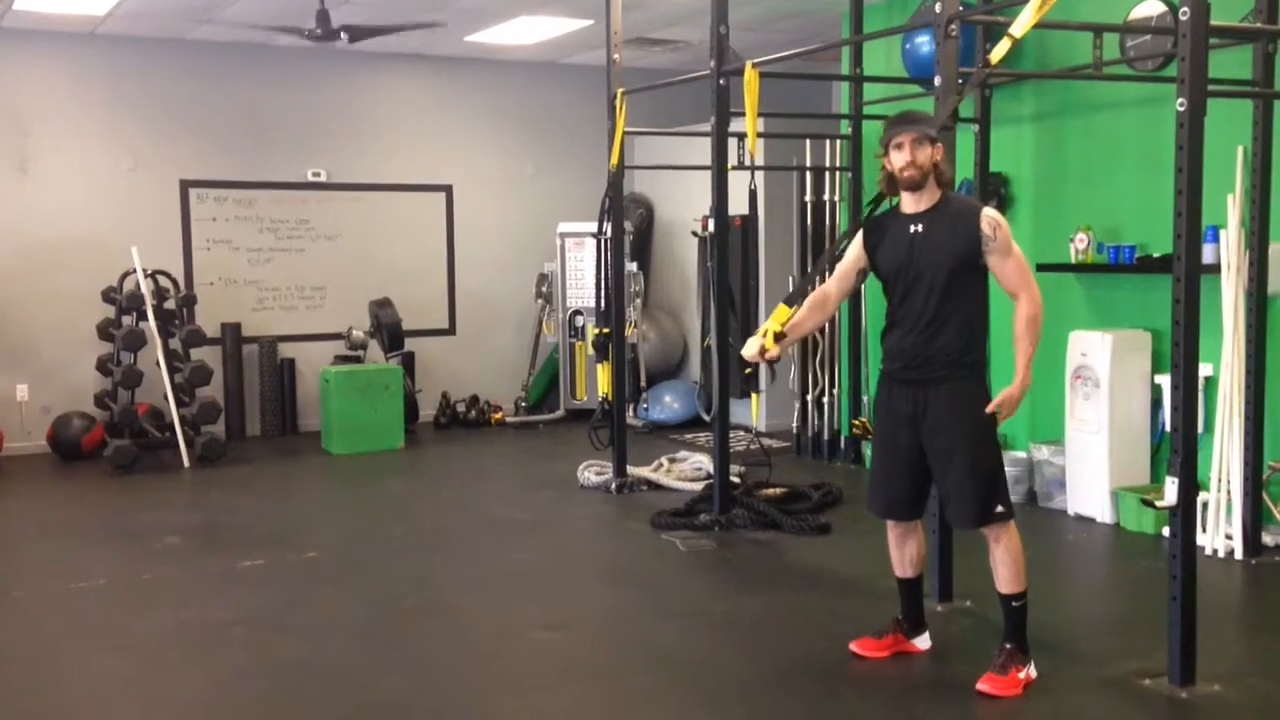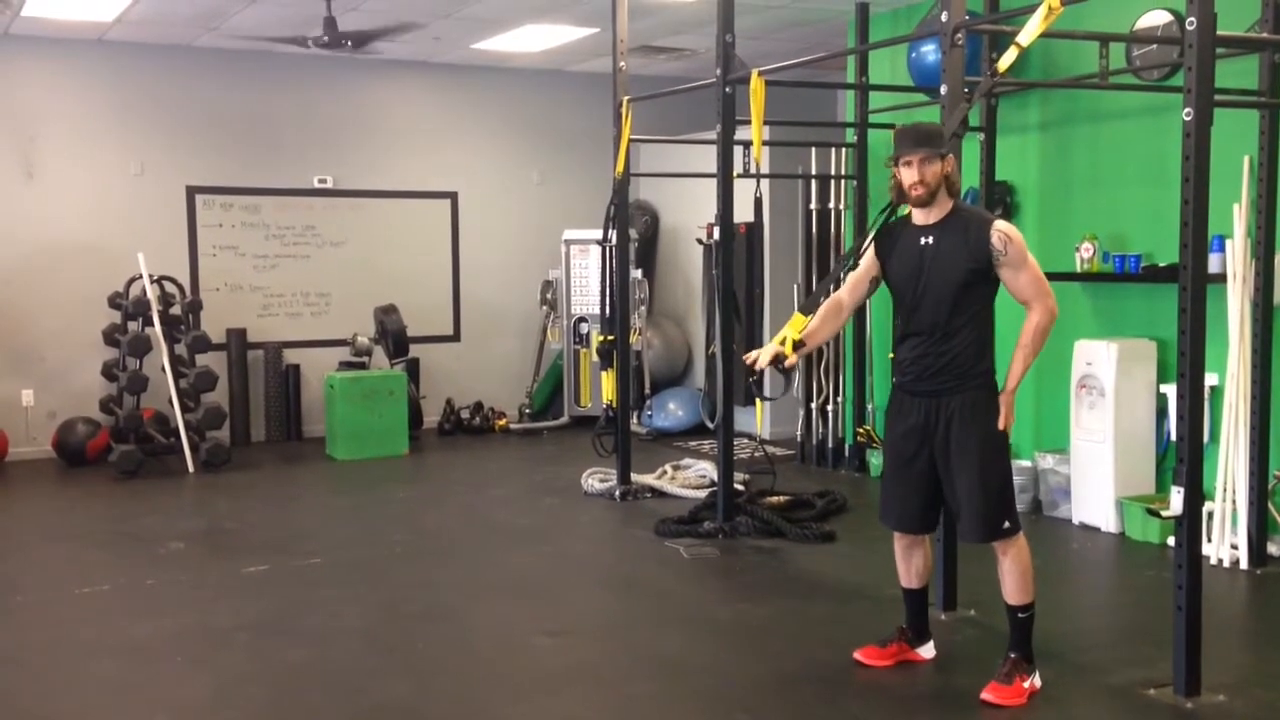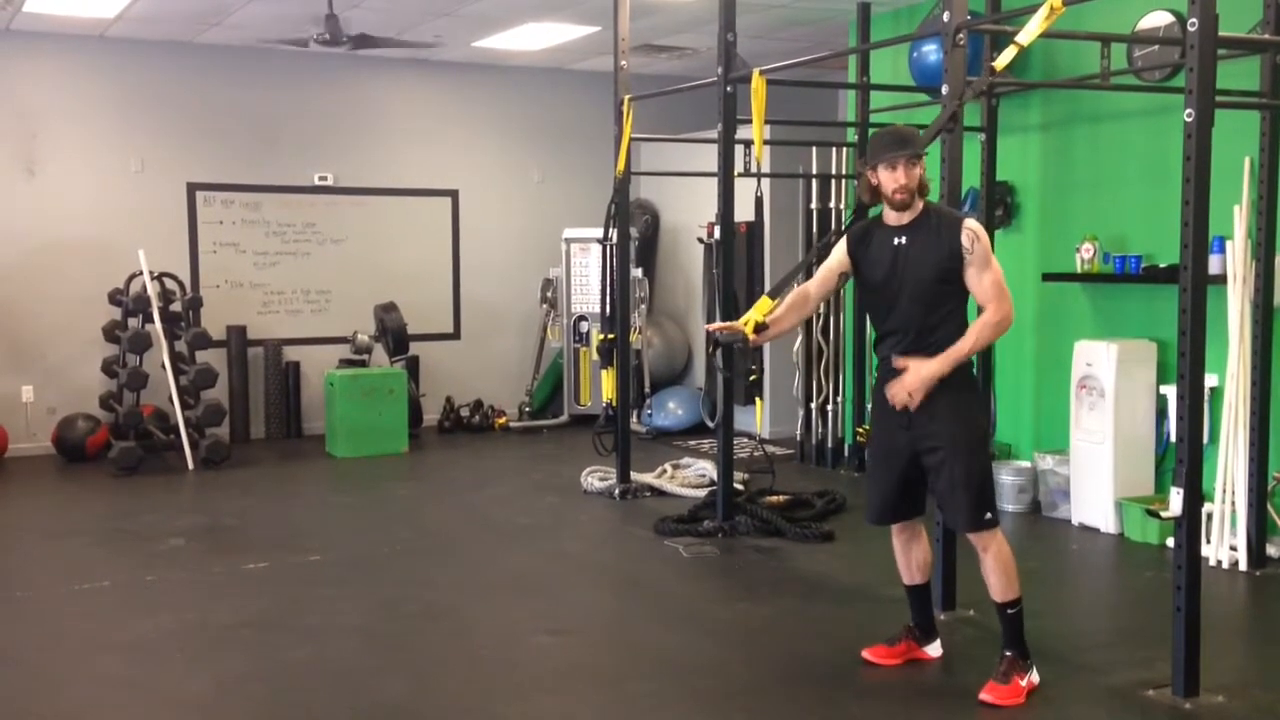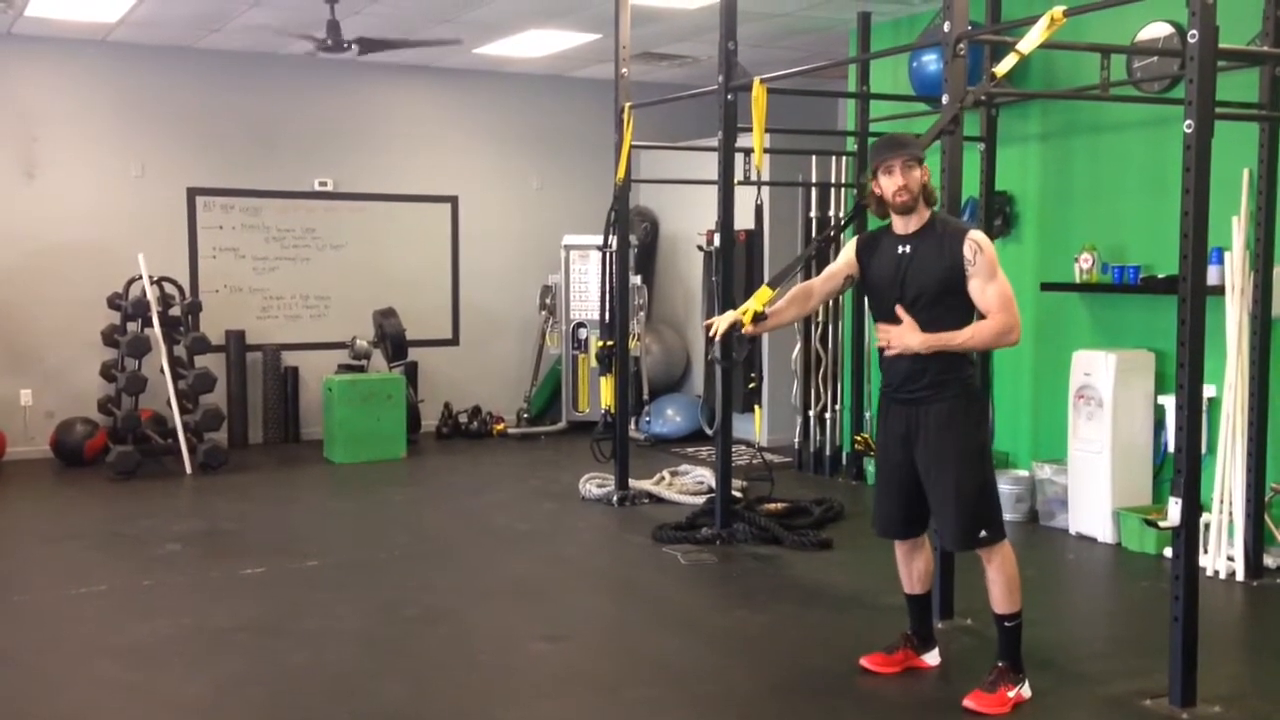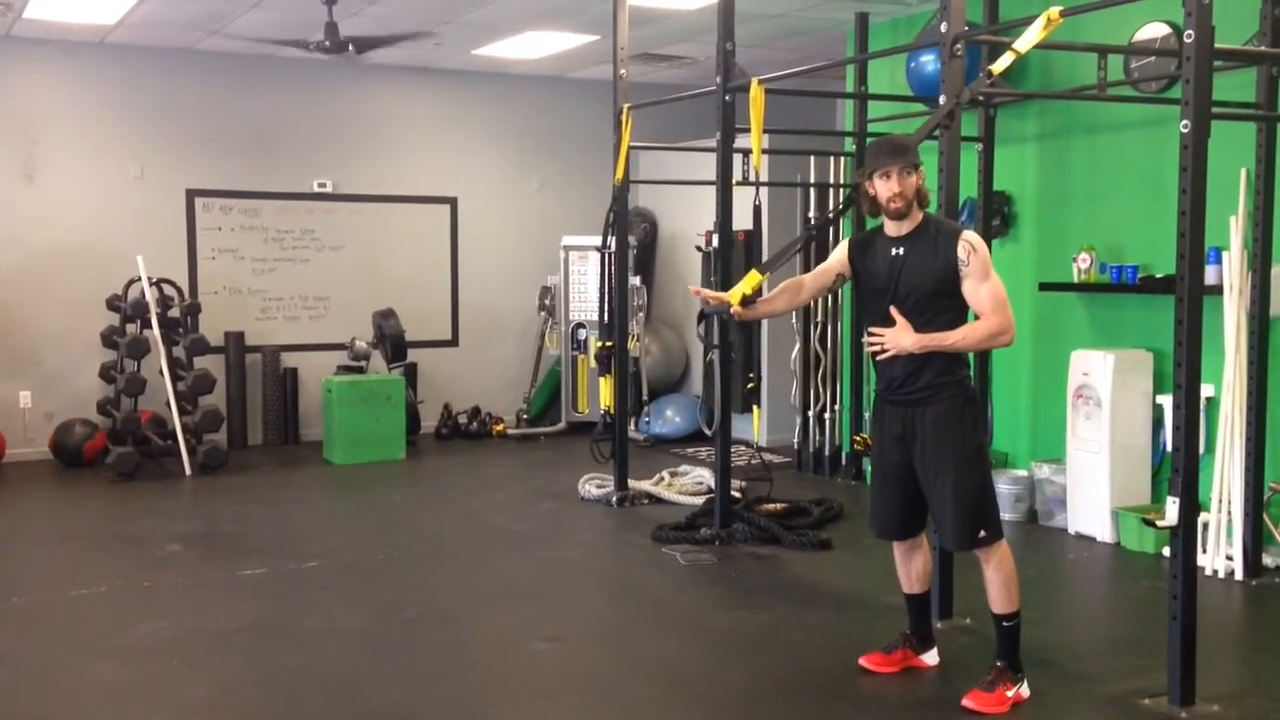
dt=1s
person 1, frame 1
left shoulder: (978, 221)
right shoulder: (875, 232)
left elbow: (1026, 296)
right elbow: (830, 293)
left wrist: (1020, 378)
right wrist: (778, 336)
left hip: (958, 391)
right hip: (896, 390)
left knee: (992, 517)
right knee: (897, 513)
left ankle: (1017, 650)
right ankle: (911, 626)
person 1, frame 2
left shoulder: (990, 234)
right shoulder: (886, 240)
left elbow: (1042, 306)
right elbow: (844, 300)
left wrist: (1009, 388)
right wrist: (792, 345)
left hip: (970, 403)
right hip: (908, 401)
left knee: (1001, 531)
right knee: (906, 525)
left ankle: (1022, 661)
right ankle: (916, 635)
person 1, frame 3
left shoulder: (960, 232)
right shoulder: (858, 242)
left elbow: (999, 313)
right elbow: (809, 295)
left wrist: (936, 367)
right wrist: (757, 331)
left hip: (950, 396)
right hip: (892, 396)
left knee: (980, 525)
right knee: (901, 519)
left ankle: (1017, 658)
right ankle: (923, 633)
person 1, frame 4
left shoulder: (964, 242)
right shoulder: (865, 249)
left elbow: (1007, 326)
right elbow: (813, 292)
left wrist: (924, 341)
right wrist: (754, 320)
left hip: (951, 407)
right hip: (896, 407)
left knee: (985, 536)
right knee: (904, 528)
left ankle: (1012, 670)
right ankle: (921, 641)
person 1, frame 5
left shoulder: (958, 244)
right shoulder: (858, 250)
left elbow: (1001, 327)
right elbow: (804, 287)
left wrist: (919, 341)
right wrist: (744, 308)
left hip: (947, 408)
right hip: (892, 409)
left knee: (982, 536)
right knee: (902, 530)
left ankle: (1010, 669)
right ankle: (920, 641)
